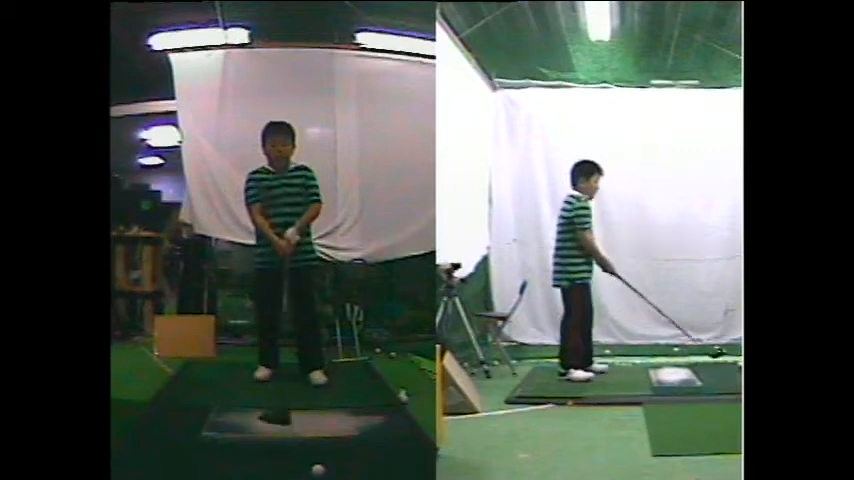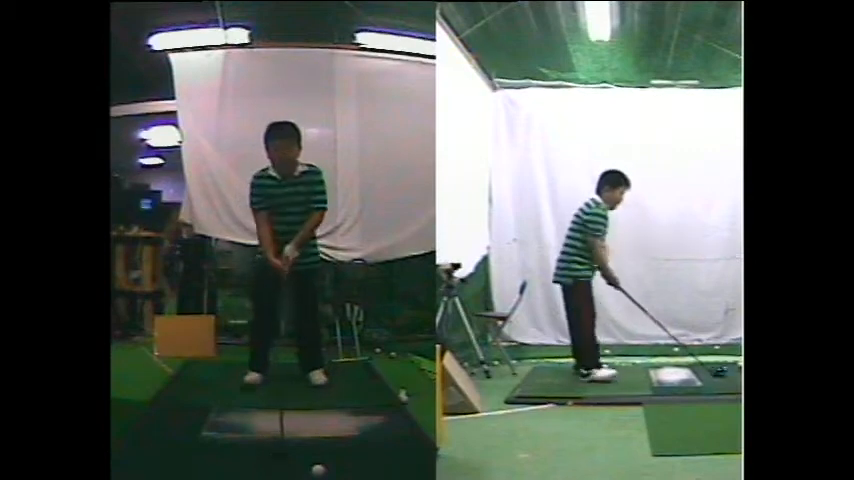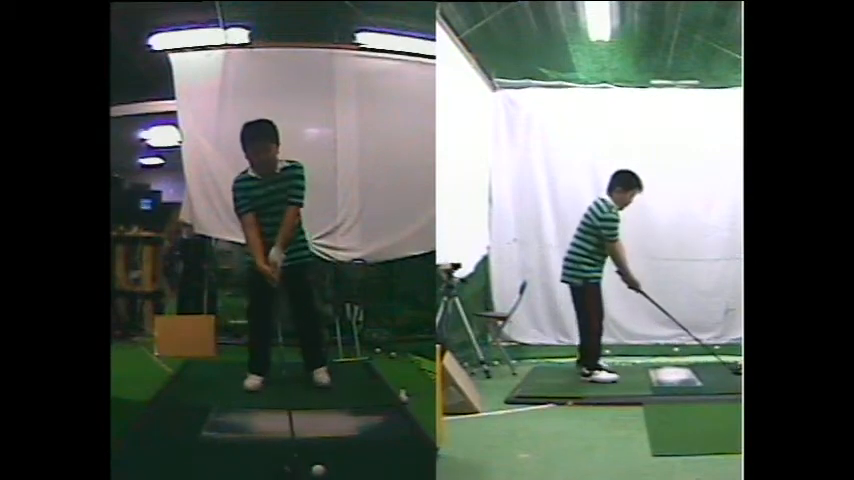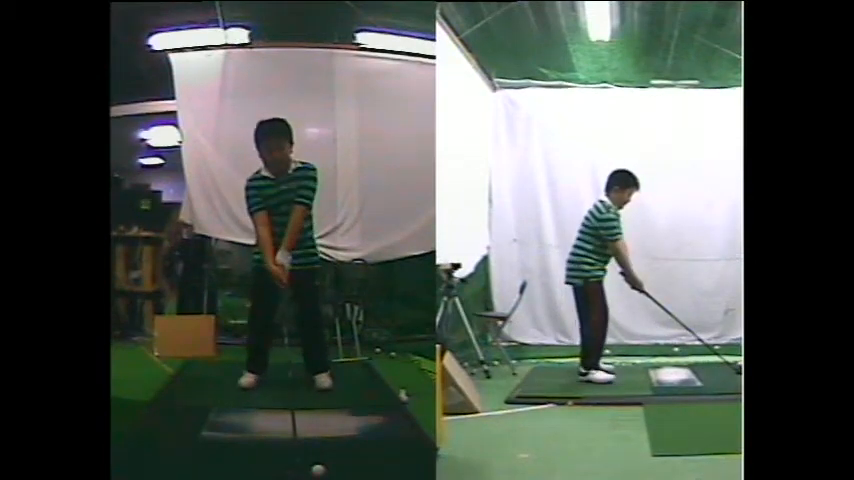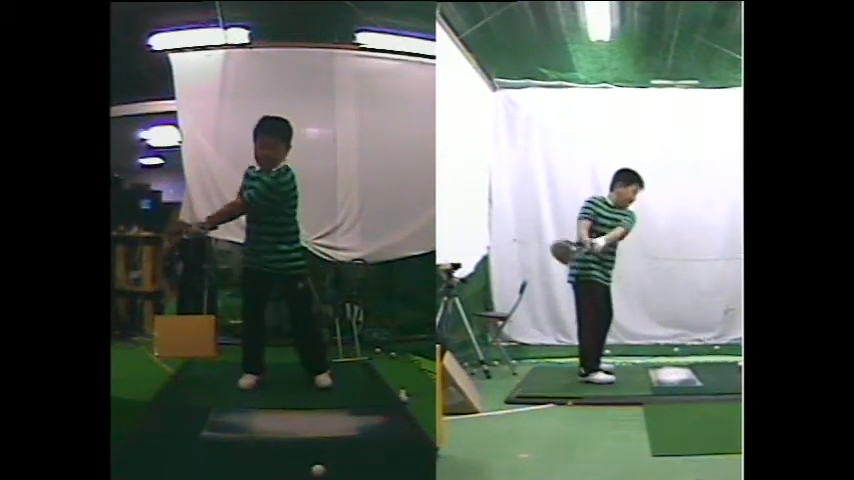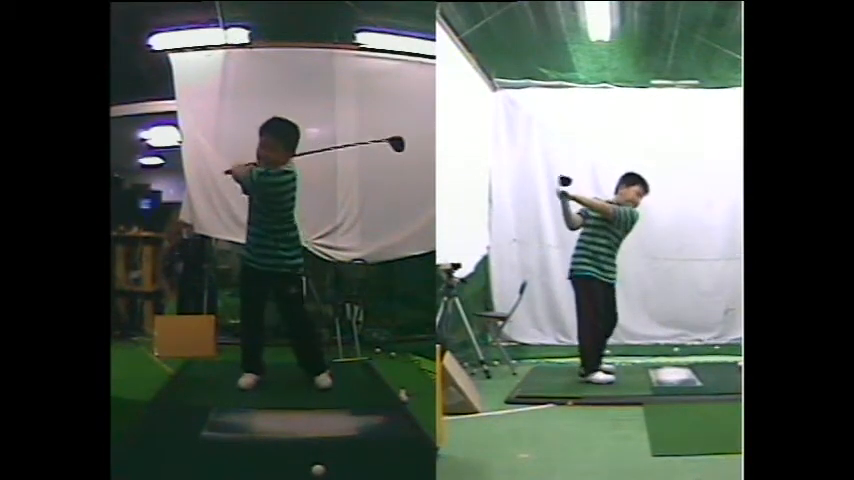
dt=0.4s
person 1, frame 1
left shoulder: (305, 173)
right shoulder: (255, 178)
left elbow: (315, 207)
right elbow: (256, 214)
left wrist: (294, 232)
right wrist: (275, 240)
left hip: (302, 254)
right hip: (267, 255)
left knee: (306, 311)
right knee: (267, 311)
left ankle: (313, 365)
right ankle: (267, 362)
person 1, frame 2
left shoulder: (314, 175)
right shoulder: (260, 180)
left elbow: (317, 215)
right elbow: (263, 222)
left wrist: (293, 248)
right wrist: (272, 257)
left hip: (305, 256)
right hip: (269, 256)
left knee: (307, 312)
right knee: (263, 312)
left ankle: (313, 366)
right ankle: (257, 367)
person 1, frame 3
left shoulder: (294, 170)
right shoulder: (241, 184)
left elbow: (291, 213)
right elbow: (250, 225)
left wrist: (277, 251)
right wrist: (260, 262)
left hip: (295, 255)
right hip: (259, 259)
left knee: (306, 311)
right knee: (259, 315)
left ankle: (317, 365)
right ankle: (257, 369)
person 1, frame 4
left shoulder: (307, 172)
right shoulder: (255, 183)
left elbow: (299, 215)
right elbow: (262, 224)
left wrist: (285, 254)
right wrist: (270, 261)
left hip: (303, 259)
right hip: (268, 259)
left knee: (310, 316)
right knee: (260, 315)
left ankle: (319, 369)
right ankle: (254, 368)
person 1, frame 5
left shoulder: (282, 178)
right shoulder: (252, 173)
left elbow: (240, 206)
right elbow: (240, 207)
left wrist: (210, 221)
right wrist: (214, 220)
left hip: (287, 263)
right hip: (255, 260)
left knee: (303, 316)
right knee: (252, 317)
left ankle: (319, 368)
right ankle: (253, 369)
person 1, frame 6
left shoulder: (275, 179)
right shoulder: (274, 174)
left elbow: (245, 177)
left wrist: (238, 169)
right wrist: (247, 170)
left hip: (283, 262)
right hip: (254, 260)
left knee: (295, 318)
right knee: (250, 316)
left ankle: (318, 368)
right ankle: (253, 368)
person 2, frame 1
left shoulder: (573, 202)
right shoulder: (580, 204)
right elbow: (585, 241)
left wrist: (600, 261)
right wrist: (604, 262)
left hip: (575, 271)
right hip: (574, 273)
left knee: (584, 316)
right knee: (574, 318)
left ankle: (584, 361)
right ankle: (567, 367)
person 2, frame 2
left shoulder: (594, 207)
right shoulder: (597, 210)
left elbow: (600, 245)
right elbow: (594, 247)
left wrist: (606, 270)
right wrist: (608, 273)
left hip: (570, 271)
right hip: (576, 272)
left knee: (579, 318)
right knee: (585, 318)
left ankle: (584, 362)
right ankle: (589, 367)
person 2, frame 3
left shoulder: (602, 205)
right shoulder: (608, 213)
left elbow: (616, 244)
right elbow: (613, 249)
left wrist: (624, 271)
right wrist: (629, 276)
left hip: (579, 270)
right hip: (584, 272)
left knee: (589, 317)
right knee: (593, 318)
left ankle: (587, 358)
right ankle: (590, 368)
person 2, frame 4
left shoulder: (610, 212)
right shoulder: (605, 214)
left elbow: (620, 243)
right elbow: (616, 249)
left wrist: (629, 271)
right wrist: (632, 276)
left hip: (587, 272)
right hip: (585, 272)
left knee: (594, 317)
right knee: (597, 317)
left ankle: (591, 361)
right ankle: (587, 368)
person 2, frame 5
left shoulder: (628, 215)
right shoulder: (593, 203)
left elbow: (619, 232)
right elbow: (582, 228)
left wrist: (602, 241)
right wrist: (586, 242)
left hip: (603, 274)
right hip: (585, 272)
left knee: (604, 318)
right knee: (591, 319)
left ankle: (592, 361)
right ankle: (589, 369)
person 2, frame 6
left shoulder: (631, 215)
right shoulder: (591, 205)
left elbow: (605, 209)
right elbow: (572, 224)
left wrist: (574, 197)
right wrist: (564, 202)
left hip: (606, 275)
right hip: (584, 270)
left knee: (608, 318)
right knee: (591, 318)
left ankle: (593, 362)
right ankle: (589, 369)
